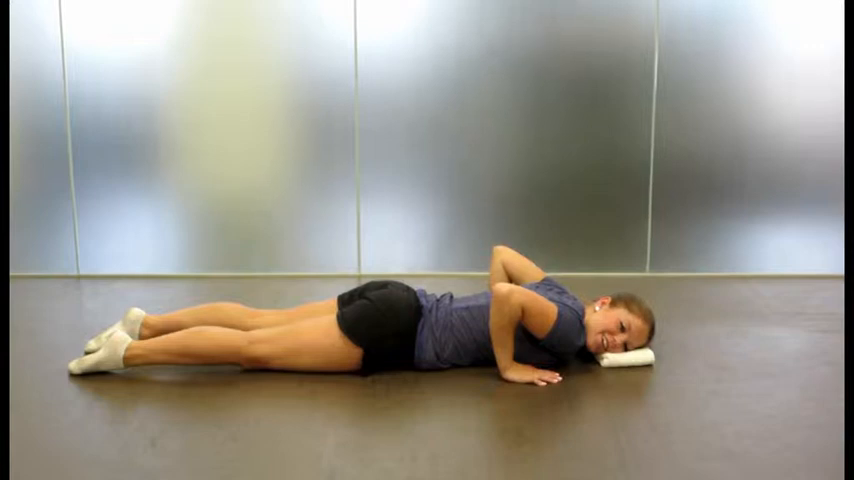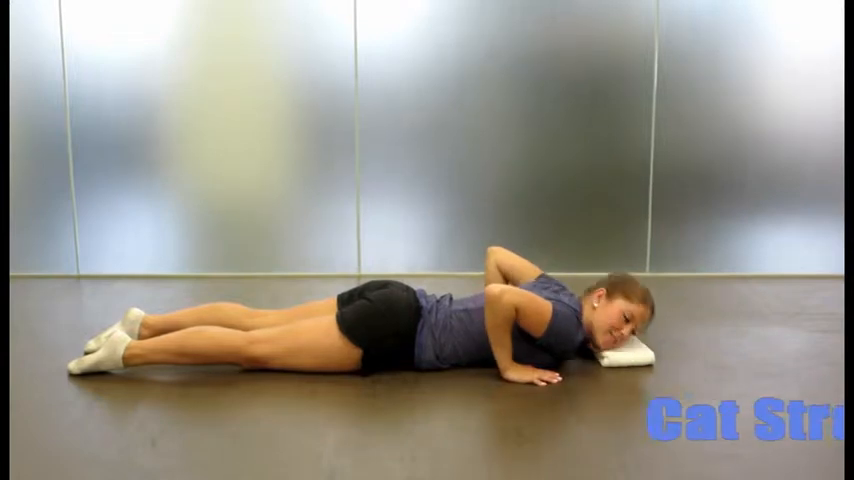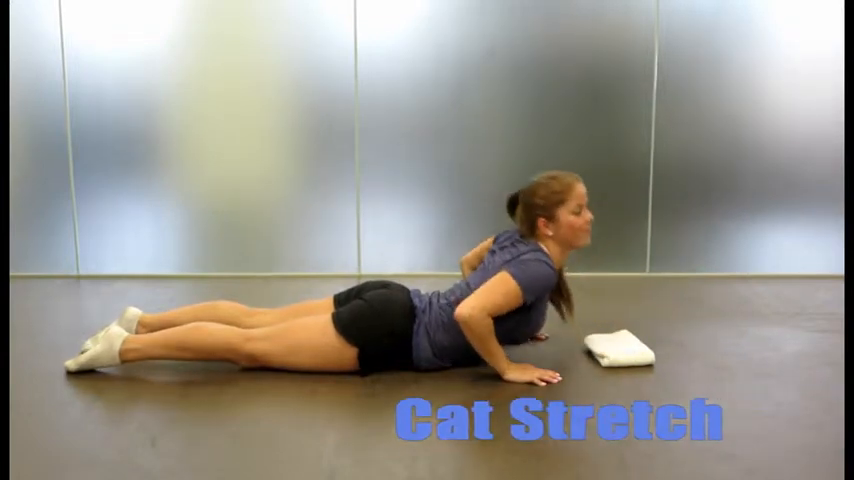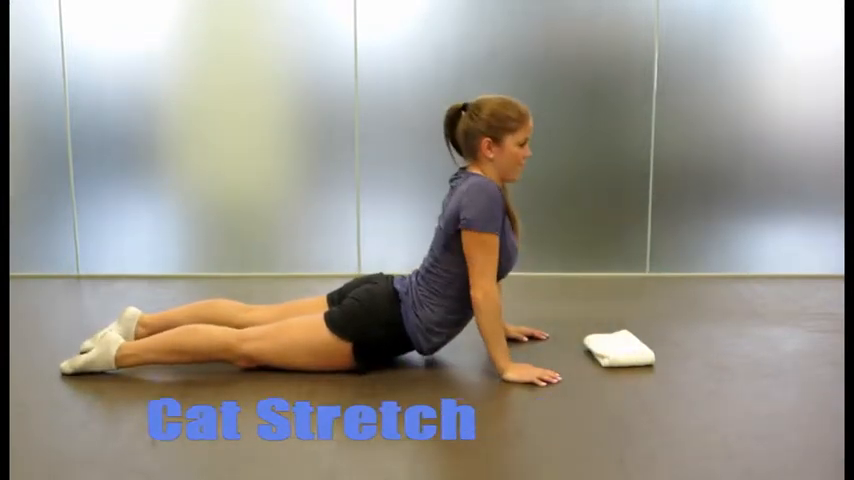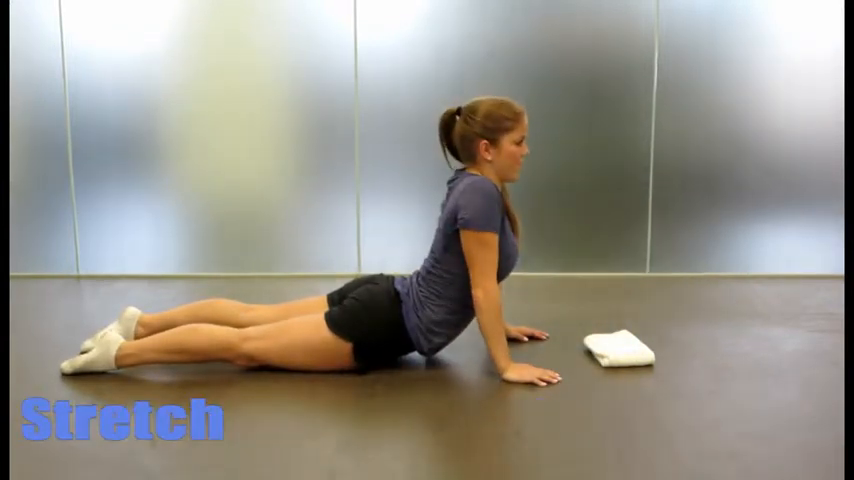
dt=1s
person 1, frame 1
left shoulder: (555, 295)
right shoulder: (564, 328)
left elbow: (500, 251)
right elbow: (506, 294)
right wrist: (507, 364)
left hip: (400, 307)
right hip: (395, 328)
left knee: (262, 320)
right knee: (256, 349)
left ankle: (144, 323)
right ankle: (128, 349)
person 1, frame 2
left shoulder: (554, 289)
right shoulder: (563, 327)
left elbow: (495, 253)
right elbow: (502, 299)
right wrist: (507, 365)
left hip: (399, 307)
right hip: (396, 332)
left knee: (259, 322)
right knee: (255, 348)
left ankle: (143, 322)
right ankle: (128, 352)
person 1, frame 3
left shoulder: (519, 239)
right shoulder: (538, 267)
right elbow: (469, 313)
left wrist: (504, 319)
right wrist: (505, 366)
left hip: (390, 305)
right hip: (389, 333)
left knee: (254, 320)
right knee: (250, 347)
left ankle: (140, 322)
right ankle: (124, 347)
person 1, frame 4
left shoulder: (474, 183)
right shoulder: (482, 193)
left elbow: (480, 276)
right elbow: (481, 290)
left wrist: (502, 326)
right wrist: (505, 366)
left hip: (384, 298)
right hip: (382, 324)
left knee: (253, 316)
right knee: (245, 347)
left ankle: (140, 322)
right ankle: (119, 352)
person 1, frame 5
left shoulder: (474, 184)
right shoulder: (480, 193)
left elbow: (479, 282)
right elbow: (483, 288)
left wrist: (500, 327)
right wrist: (506, 366)
left hip: (386, 299)
right hip: (385, 322)
left knee: (254, 315)
right knee: (246, 346)
left ankle: (141, 322)
right ankle: (120, 351)
